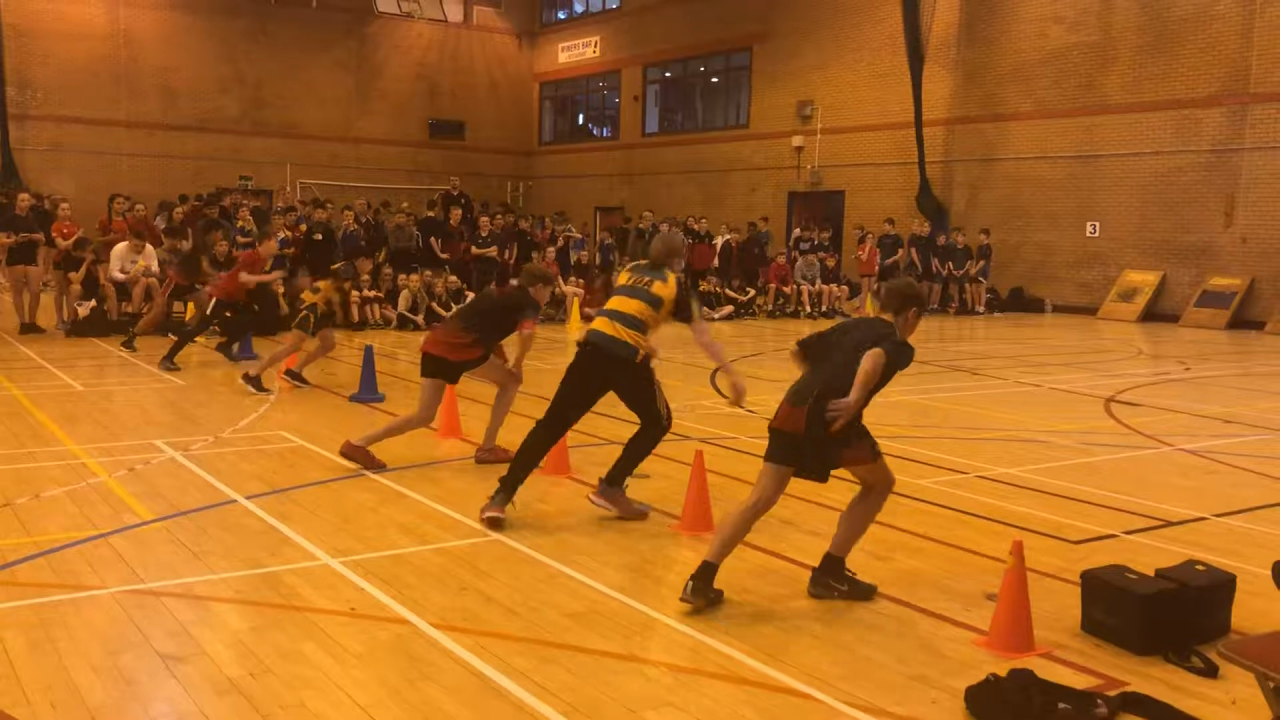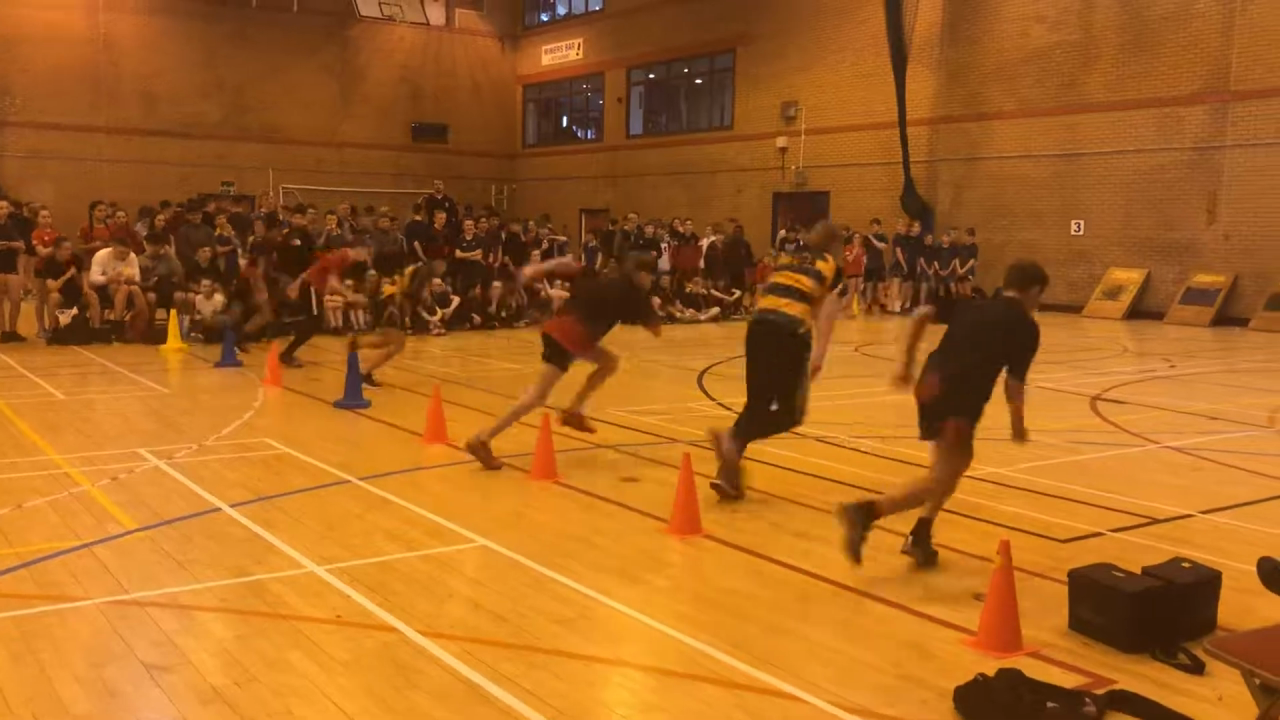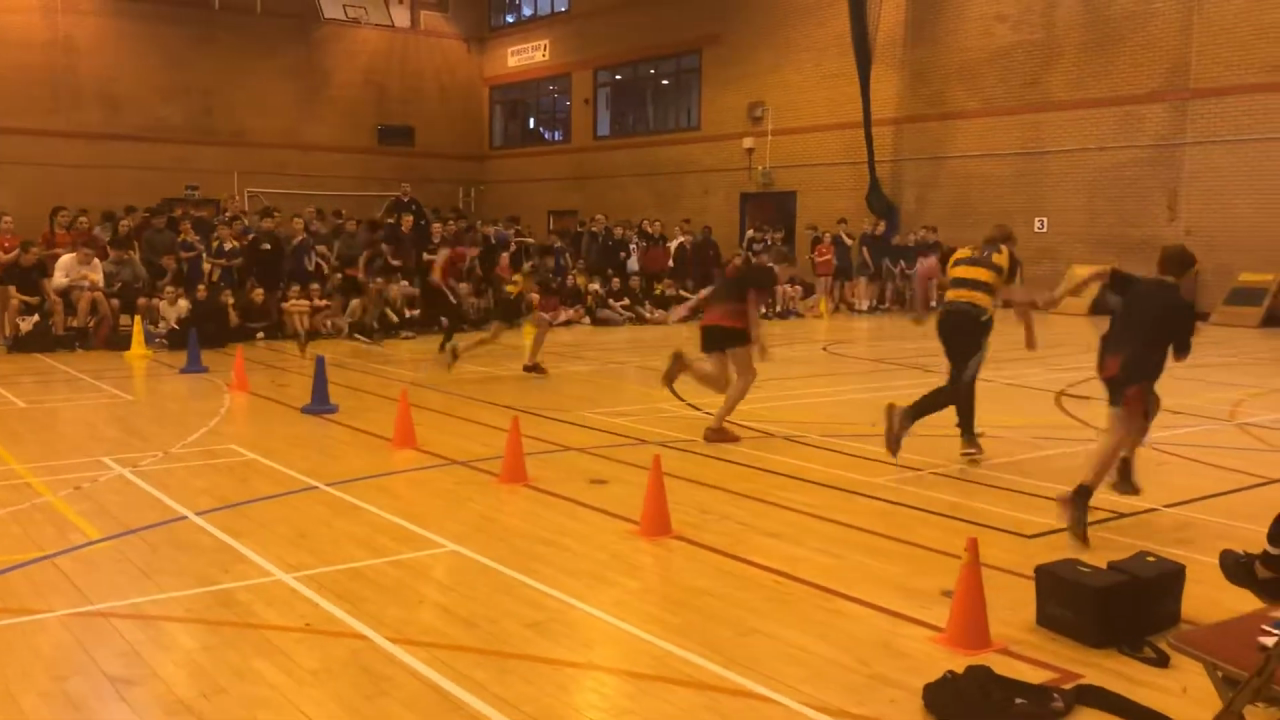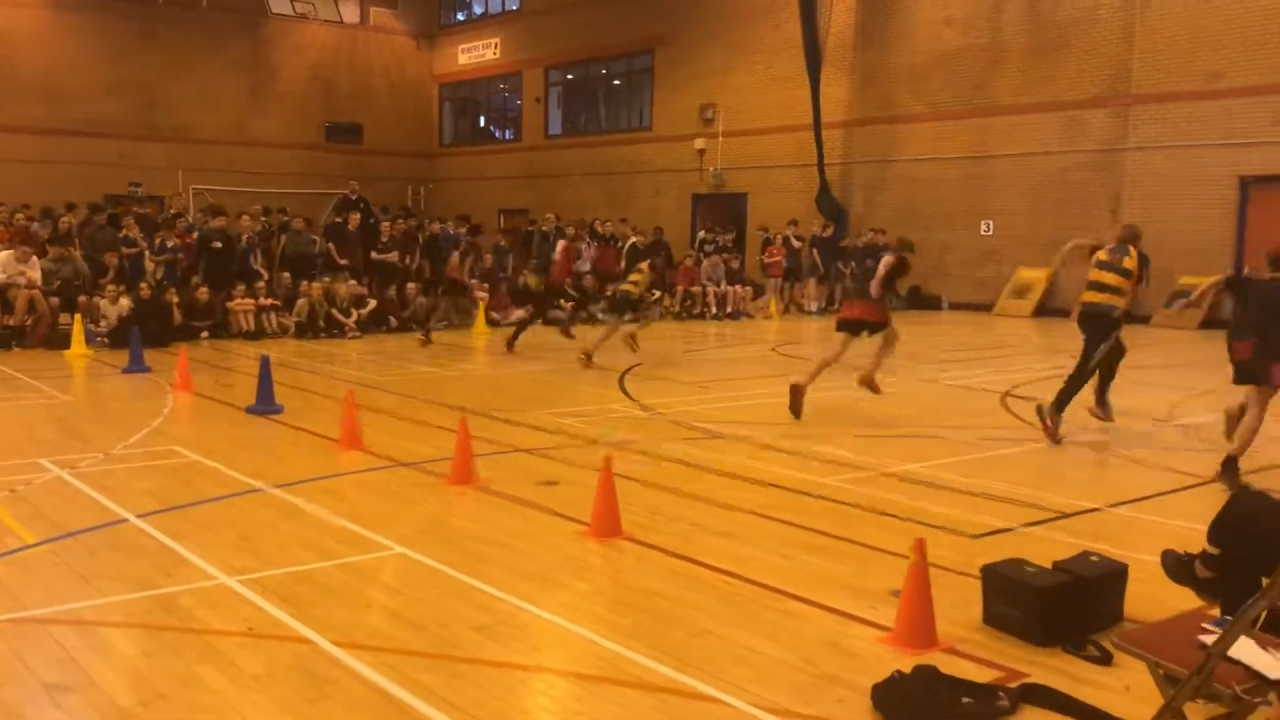
dt=0.4s
person 1, frame 1
left shoulder: (849, 326)
right shoulder: (900, 347)
left elbow: (800, 351)
right elbow: (874, 359)
right wrist: (855, 401)
left hip: (792, 409)
right hip: (830, 417)
left knee: (760, 499)
right knee: (880, 484)
person 1, frame 2
left shoulder: (973, 306)
right shoulder: (1027, 327)
left elbow: (921, 316)
right elbow: (1015, 383)
left wrist: (907, 364)
right wrist: (1017, 423)
left hip: (931, 383)
right hip: (957, 393)
left knee: (956, 462)
right knee: (943, 476)
person 1, frame 3
left shoulder: (1135, 284)
right shoulder: (1183, 307)
left elbow: (1103, 273)
right elbow: (1180, 355)
left wrist: (1061, 293)
left hip: (1110, 361)
right hip: (1136, 368)
left knee: (1147, 411)
right knee: (1119, 437)
left ankle: (1124, 467)
person 1, frame 4
left shoulder: (1247, 282)
left elbow: (1218, 281)
left wrist: (1194, 299)
left hip: (1239, 348)
right knee: (1257, 410)
left ankle: (1240, 410)
person 2, frame 1
left shoulder: (629, 271)
right shoulder: (676, 286)
right elbow: (703, 335)
right wrist: (731, 374)
left hip: (593, 345)
right hip: (627, 357)
left knee: (552, 425)
right knee: (658, 423)
left ankle: (501, 498)
right ankle: (610, 489)
person 2, frame 2
left shoulder: (787, 256)
right shoulder: (832, 266)
right elbow: (828, 309)
right wrist: (819, 352)
left hip: (759, 326)
right hip: (790, 333)
left knee: (758, 404)
right knee: (790, 414)
left ankle: (728, 472)
right ankle: (732, 438)
person 2, frame 3
left shoulder: (960, 252)
right shoulder: (1008, 257)
left elbow: (923, 272)
right elbow: (1016, 299)
left wrist: (920, 305)
right wrist: (1029, 330)
left hip: (948, 316)
right hip: (975, 321)
left knee: (963, 376)
right knee: (958, 385)
left ankle: (968, 438)
right ankle: (905, 416)
person 2, frame 4
left shoulder: (1101, 252)
right shoulder: (1139, 258)
left elbow: (1075, 243)
right elbow: (1131, 292)
left wrist: (1059, 260)
left hip: (1086, 313)
right hip: (1108, 317)
left knee: (1116, 352)
right knee: (1085, 369)
left ankle: (1101, 403)
right ankle: (1053, 411)
person 3, frame 1
left shoulder: (505, 295)
right shoulder: (528, 303)
right elbow: (527, 334)
left wrist: (503, 360)
right wrist: (517, 363)
left hip: (437, 343)
right hip: (457, 347)
left knee: (424, 416)
right knee: (511, 380)
left ankle: (358, 444)
right ankle: (487, 448)
person 3, frame 2
left shoulder: (603, 280)
right shoulder: (636, 294)
left elbow: (566, 264)
right elbow: (656, 329)
left wrist: (537, 269)
left hip: (560, 327)
right hip: (570, 337)
left knee: (610, 362)
right knee: (537, 397)
left ankle: (573, 411)
right ankle: (481, 440)
person 3, frame 3
left shoulder: (748, 271)
right shoulder: (768, 276)
left elbow: (712, 290)
right elbow: (752, 303)
left wrist: (687, 306)
right wrist: (757, 338)
left hip: (710, 321)
right hip: (730, 321)
left knee: (720, 384)
right knee: (747, 375)
left ankle: (684, 362)
right ankle: (715, 427)
person 3, frame 4
left shoulder: (873, 258)
right shoulder: (900, 261)
right elbow: (888, 260)
right wrist: (877, 280)
left hip: (850, 307)
right hip: (872, 310)
left knee: (835, 356)
right knee: (891, 337)
left ankle: (802, 386)
right ankle: (868, 375)
